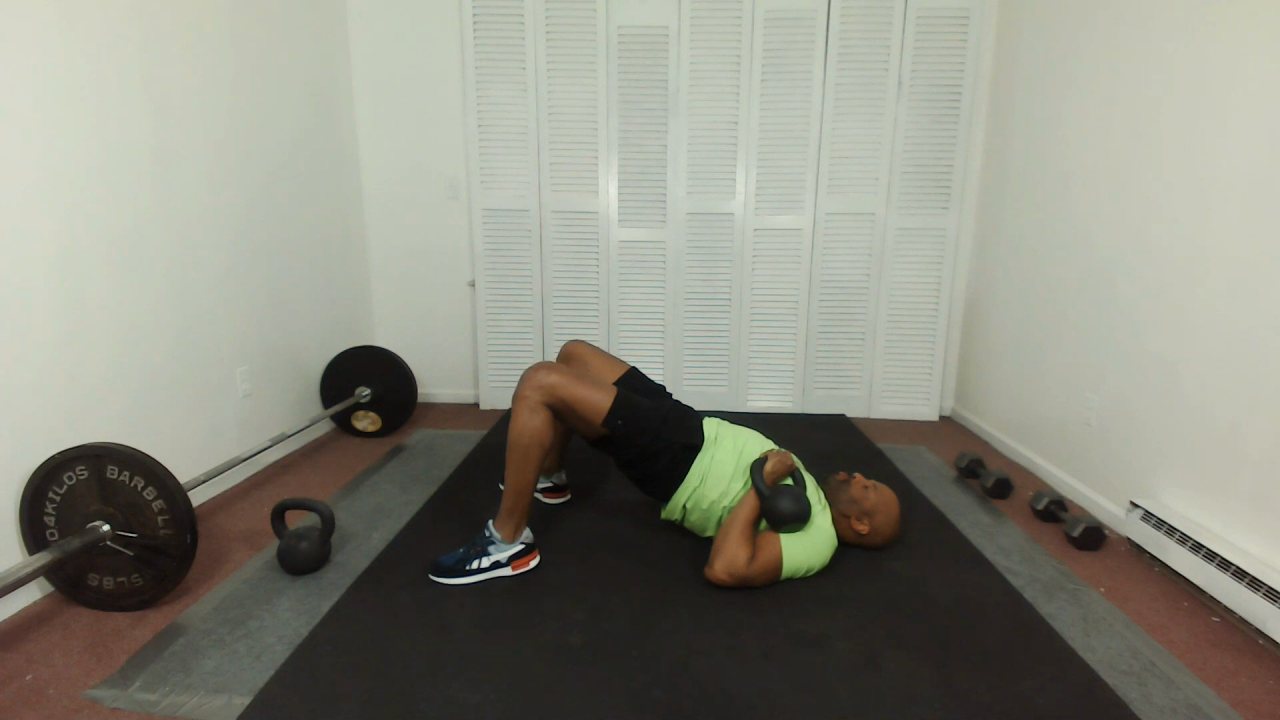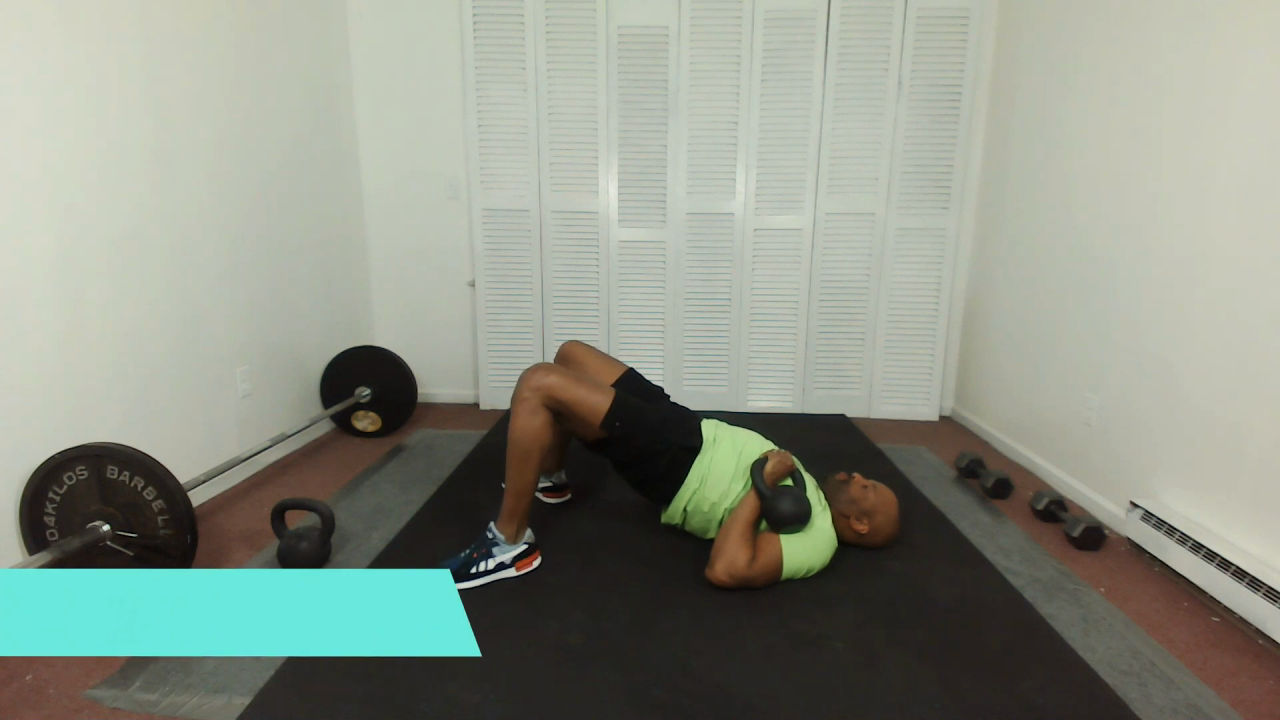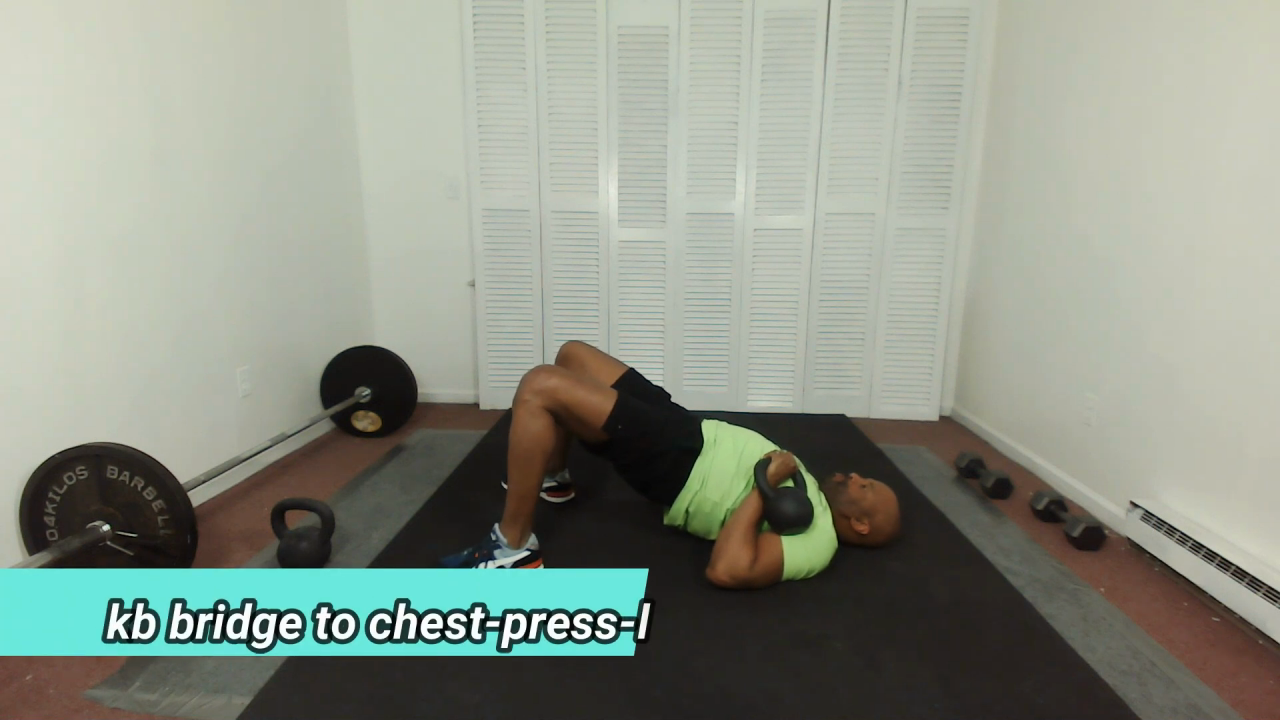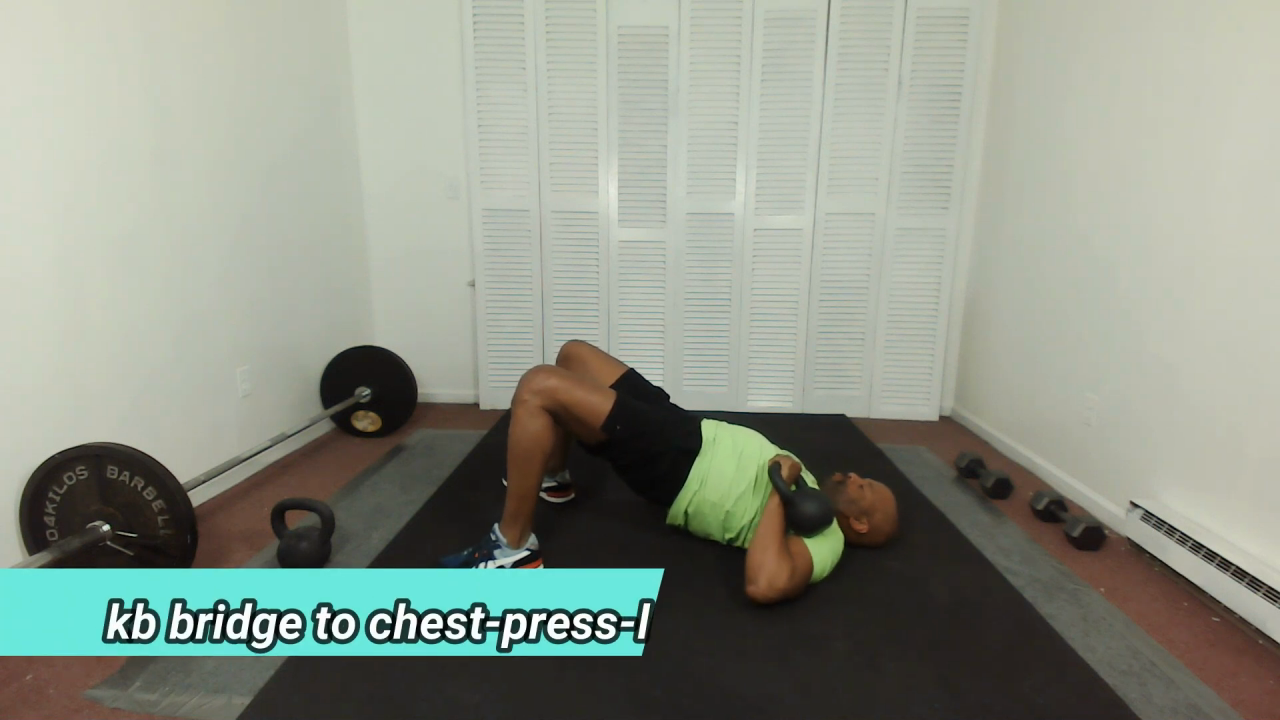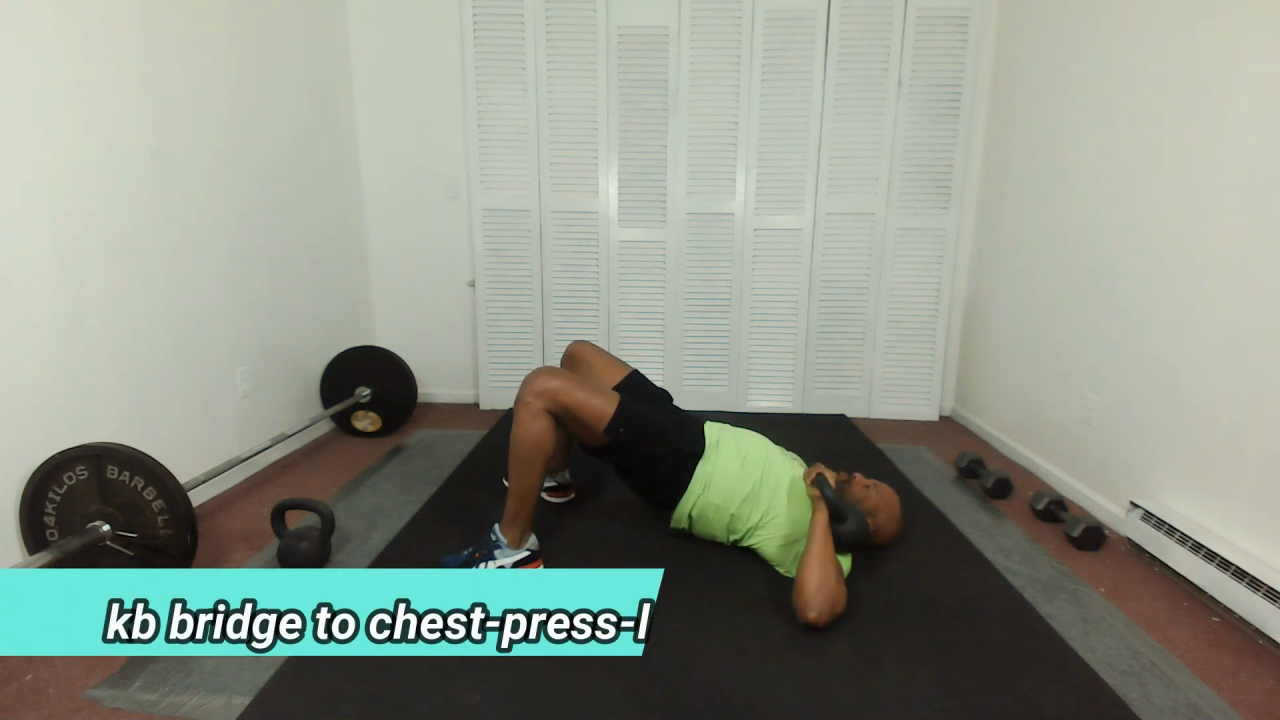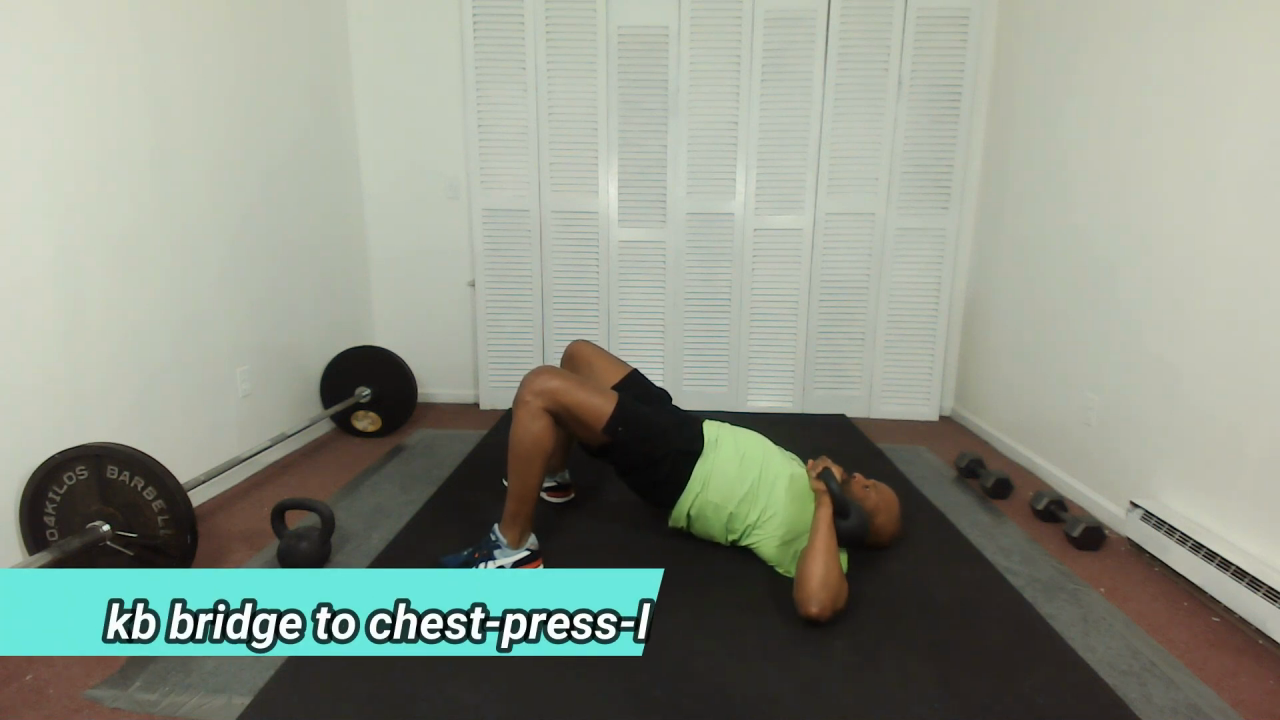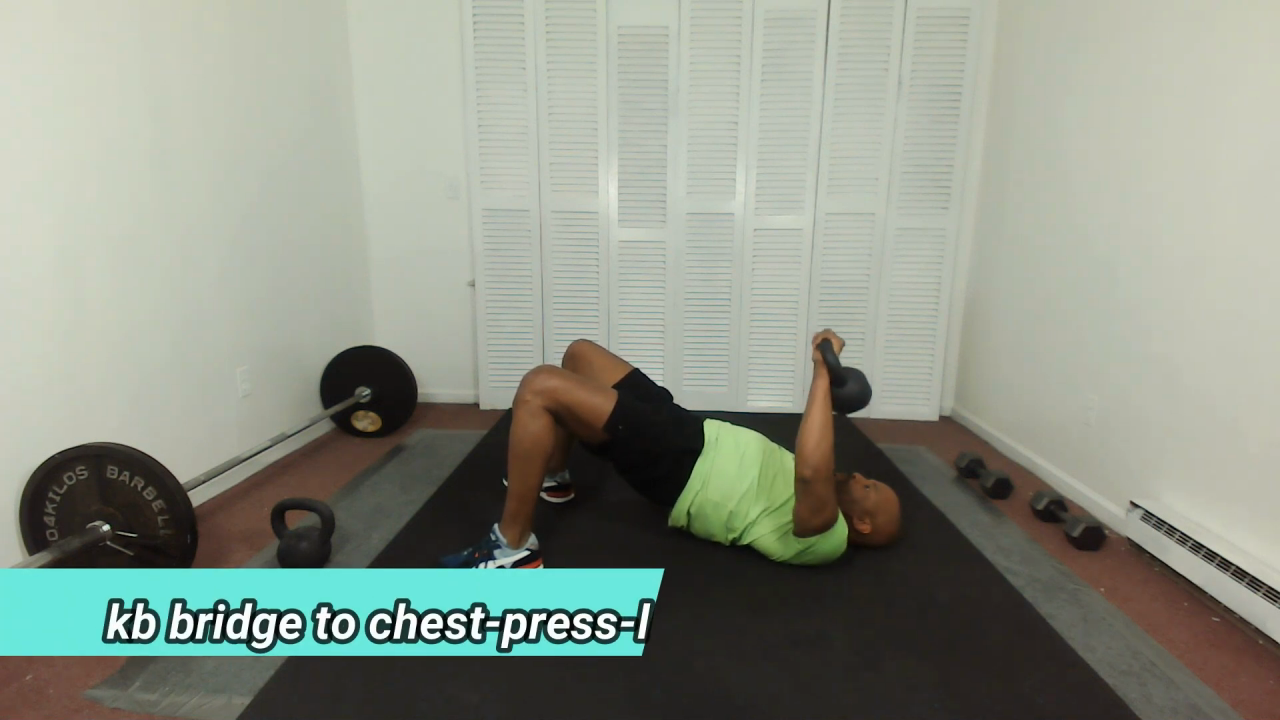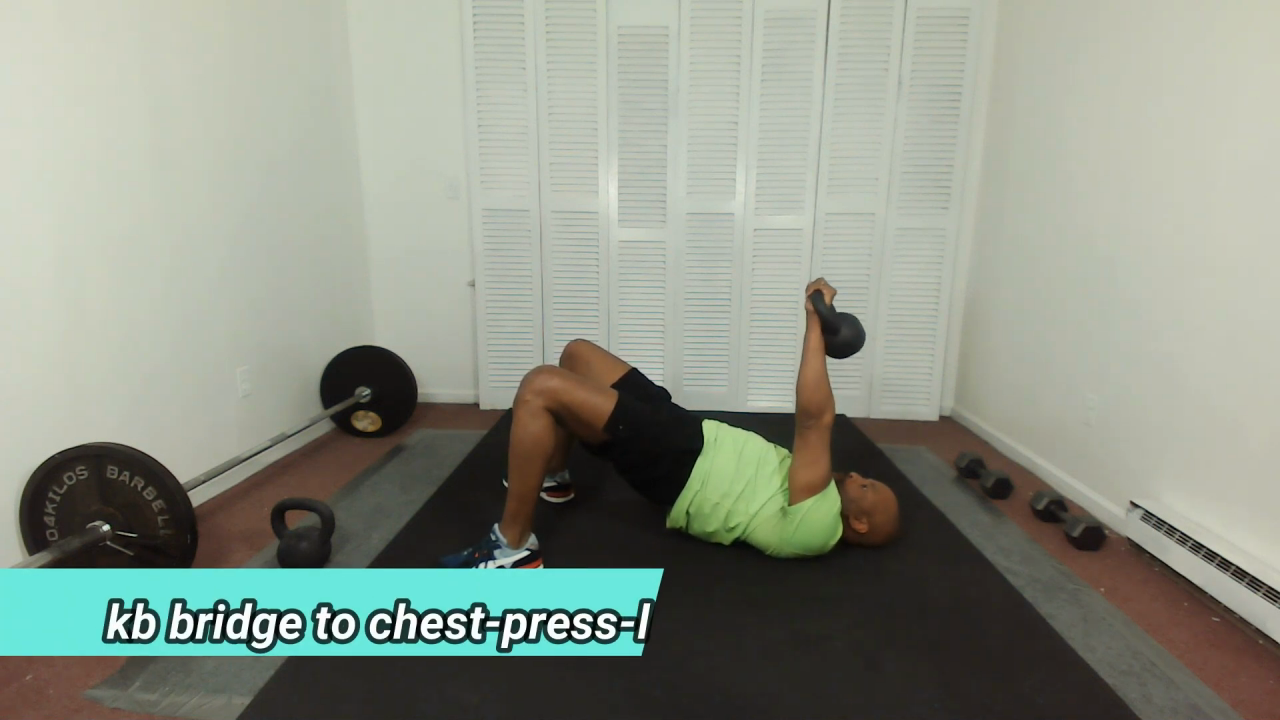
dt=0.5s
person 1, frame 1
left shoulder: (814, 541)
right shoulder: (810, 492)
left elbow: (723, 568)
left wrist: (763, 484)
left hip: (674, 461)
right hip: (691, 430)
left knee: (540, 382)
right knee: (574, 354)
left ankle: (508, 541)
right ankle: (549, 478)
person 1, frame 2
left shoulder: (815, 540)
right shoulder: (813, 495)
left elbow: (724, 569)
left wrist: (763, 484)
left hip: (673, 463)
right hip: (690, 433)
left knee: (537, 384)
right knee: (570, 354)
left ankle: (510, 542)
right ankle: (550, 479)
person 1, frame 3
left shoulder: (815, 541)
right shoulder: (812, 493)
left elbow: (725, 570)
left wrist: (765, 484)
left hip: (673, 465)
right hip: (689, 434)
left knee: (540, 387)
right knee: (572, 354)
left ankle: (513, 546)
right ankle: (552, 477)
person 1, frame 4
left shoulder: (822, 540)
right shoulder: (811, 491)
left elbow: (763, 585)
left wrist: (778, 490)
left hip: (673, 464)
right hip: (688, 434)
left knee: (538, 387)
right knee: (573, 353)
left ankle: (513, 546)
right ankle: (552, 479)
person 1, frame 5
left shoulder: (828, 544)
right shoulder: (808, 484)
left elbow: (815, 609)
left wrist: (821, 508)
left hip: (677, 467)
right hip: (691, 434)
left knee: (542, 389)
right knee: (579, 354)
left ankle: (513, 545)
right ankle: (553, 478)
person 1, frame 6
left shoulder: (825, 542)
right shoulder: (807, 494)
left elbow: (816, 605)
left wrist: (825, 501)
left hip: (678, 467)
right hip: (689, 433)
left knee: (539, 388)
right knee: (579, 354)
left ankle: (513, 545)
right ankle: (552, 478)
person 1, frame 7
left shoulder: (826, 535)
right shoulder: (817, 499)
left elbow: (811, 469)
left wrist: (823, 372)
left hip: (677, 467)
right hip: (692, 435)
left knee: (540, 388)
right knee: (580, 353)
left ankle: (513, 546)
right ankle: (552, 478)
person 1, frame 8
left shoulder: (818, 523)
right shoulder: (823, 502)
left elbow: (815, 418)
left wrist: (815, 321)
left hip: (675, 466)
right hip: (686, 435)
left knee: (540, 388)
right knee: (577, 353)
left ankle: (513, 546)
right ankle: (552, 477)
